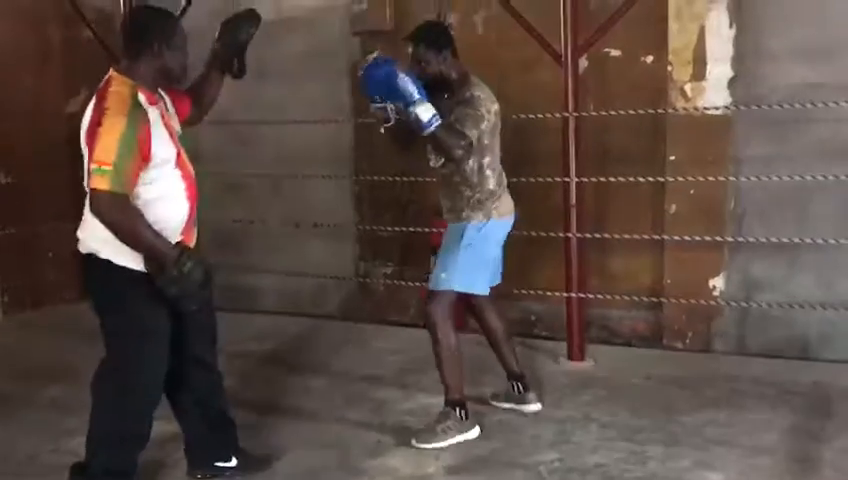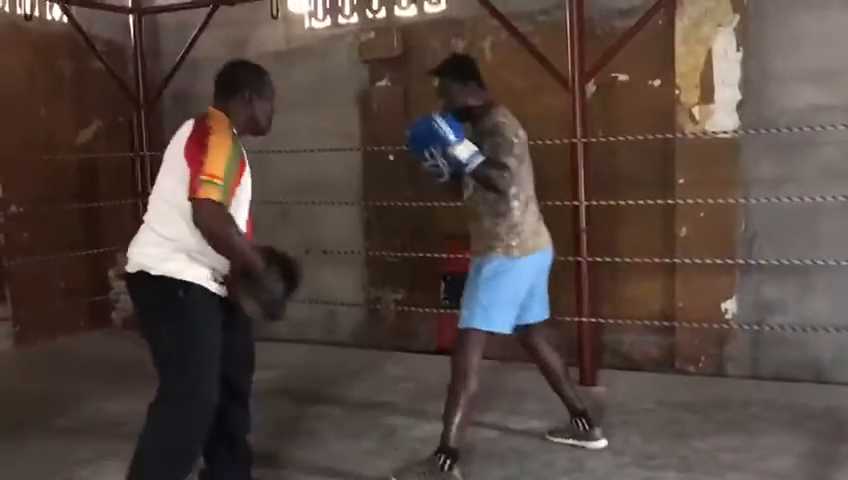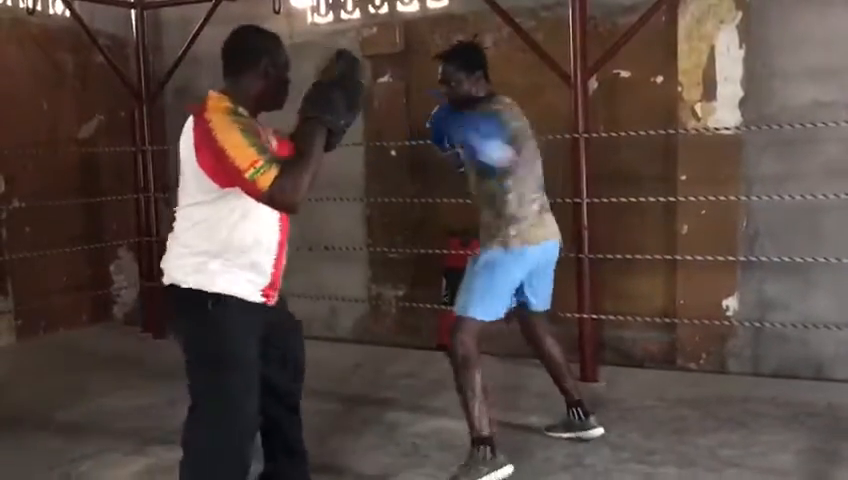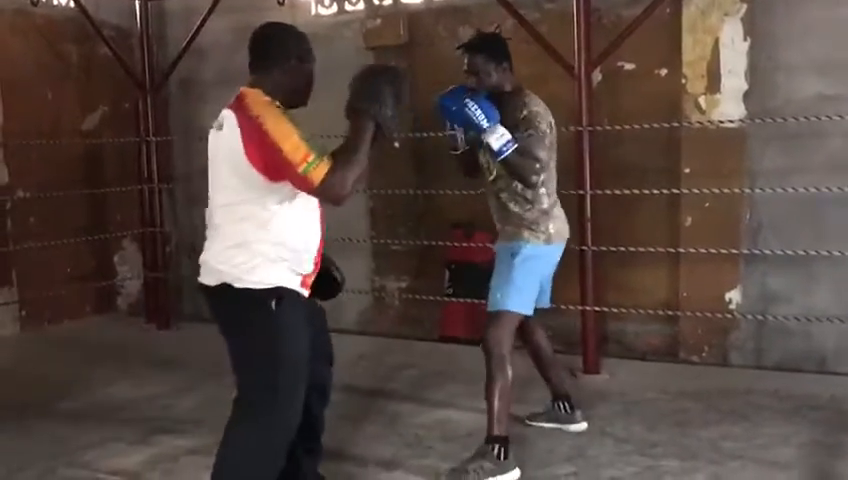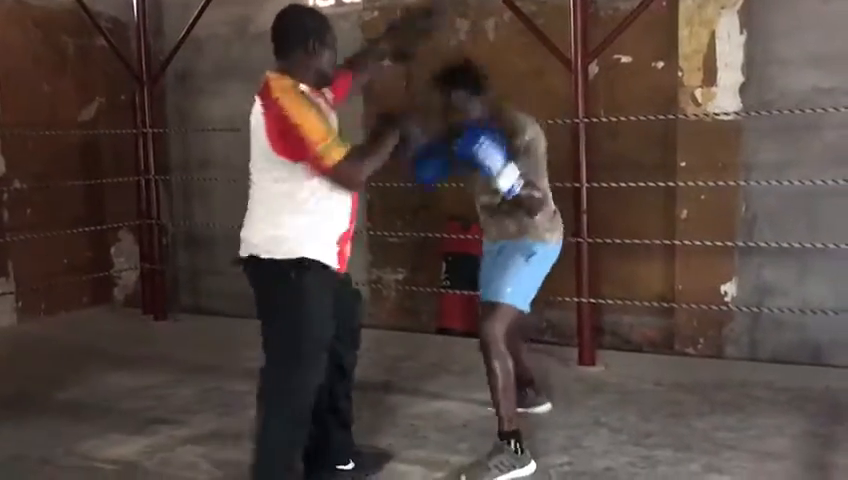
dt=0.7s
person 1, frame 1
left shoulder: (154, 96)
right shoulder: (119, 109)
left elbow: (196, 106)
right elbow: (106, 202)
left wrist: (223, 57)
right wrist: (166, 256)
left hip: (163, 260)
right hip: (126, 267)
left knee: (194, 355)
right knee: (135, 374)
person 1, frame 2
left shoulder: (210, 132)
right shoulder: (218, 135)
right elbow: (209, 215)
left wrist: (249, 265)
right wrist: (257, 267)
left hip: (193, 282)
right hip: (172, 282)
left knee: (231, 381)
right knee: (192, 395)
person 1, frame 3
left shoulder: (247, 122)
right shoulder: (220, 123)
left elbow: (288, 158)
right elbow: (287, 194)
left wrist: (317, 122)
right wrist: (319, 124)
left hip: (253, 289)
right hip: (211, 293)
left knee: (281, 386)
right knee: (226, 411)
person 1, frame 4
left shoulder: (236, 115)
right shoulder: (262, 118)
right elbow: (335, 186)
left wrist: (310, 246)
right wrist: (368, 120)
left hip: (269, 282)
right hip: (256, 288)
left knee: (309, 374)
right knee: (270, 406)
person 1, frame 5
left shoulder: (310, 90)
right shoulder: (286, 102)
left elbow: (351, 68)
right elbow: (350, 174)
left wrist: (395, 39)
right wrist: (392, 133)
left hip: (318, 257)
right hip: (287, 261)
left knee: (337, 357)
right knee: (294, 374)
person 2, frame 1
left shoulder: (474, 98)
right shoulder: (442, 96)
left elbow: (458, 152)
right elbow: (405, 137)
left wrist: (419, 107)
right wrist: (389, 105)
left hip: (482, 218)
right hip: (484, 217)
left knee: (437, 310)
right knee: (478, 302)
left ankle: (458, 415)
right ankle: (521, 388)
person 2, frame 2
left shoulder: (497, 125)
right shoulder: (491, 124)
left elbow: (502, 183)
right elbow: (469, 185)
left wrist: (458, 146)
right wrist: (438, 160)
left hip: (507, 254)
right hip: (533, 249)
left knee: (466, 352)
right knee: (533, 337)
right ankle: (584, 424)
person 2, frame 3
left shoulder: (495, 113)
right shoulder: (488, 113)
left elbow: (505, 163)
right elbow: (479, 172)
left wrist: (488, 147)
right wrist: (460, 146)
left hip: (510, 245)
right hip: (542, 240)
left knee: (461, 342)
right knee: (535, 327)
right ankle: (580, 414)
person 2, frame 4
left shoulder: (529, 112)
right shoulder: (495, 110)
left elbow: (531, 174)
right elbow: (471, 169)
left wrist: (491, 130)
right wrist: (463, 129)
left hip: (533, 238)
right hip: (526, 236)
left knee: (496, 337)
right knee: (526, 324)
right ankle: (565, 407)
person 2, frame 5
left shoulder: (522, 131)
right shoulder: (461, 131)
left elbow: (533, 202)
left wrist: (499, 169)
right wrist: (430, 167)
left hip: (534, 240)
right hip: (499, 237)
left knee: (490, 332)
right knee: (498, 322)
right ankle: (529, 392)
